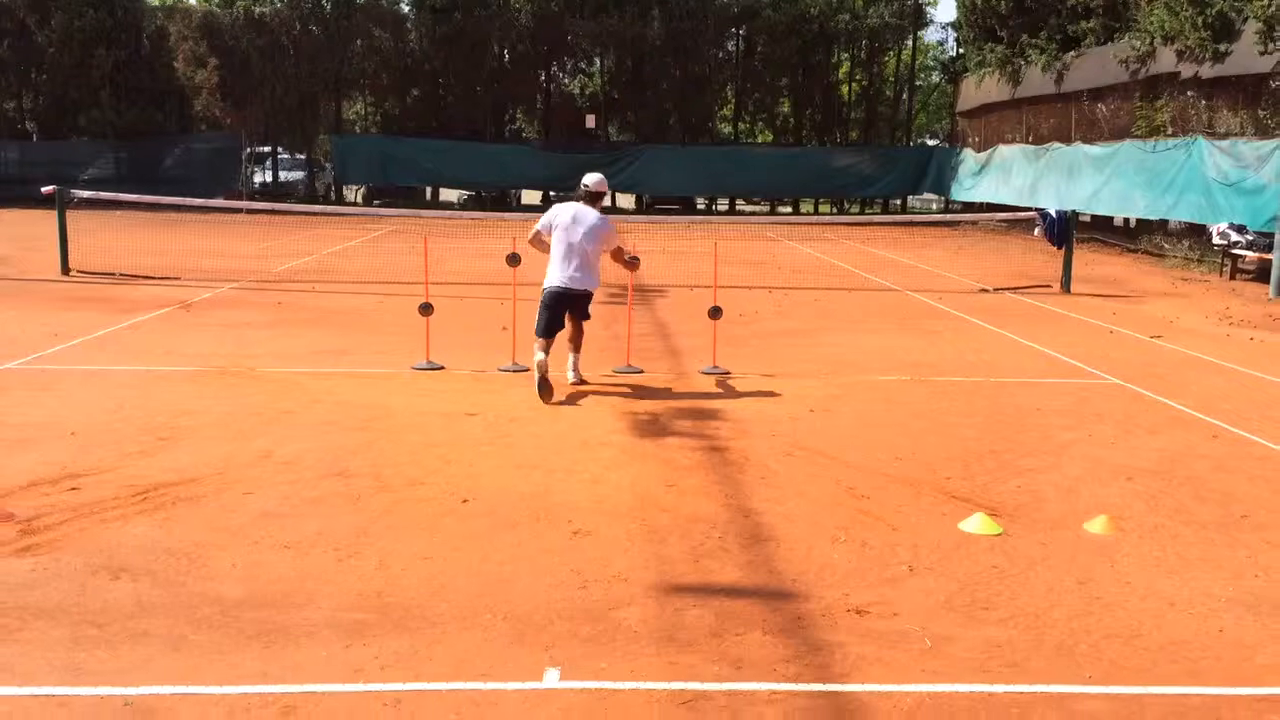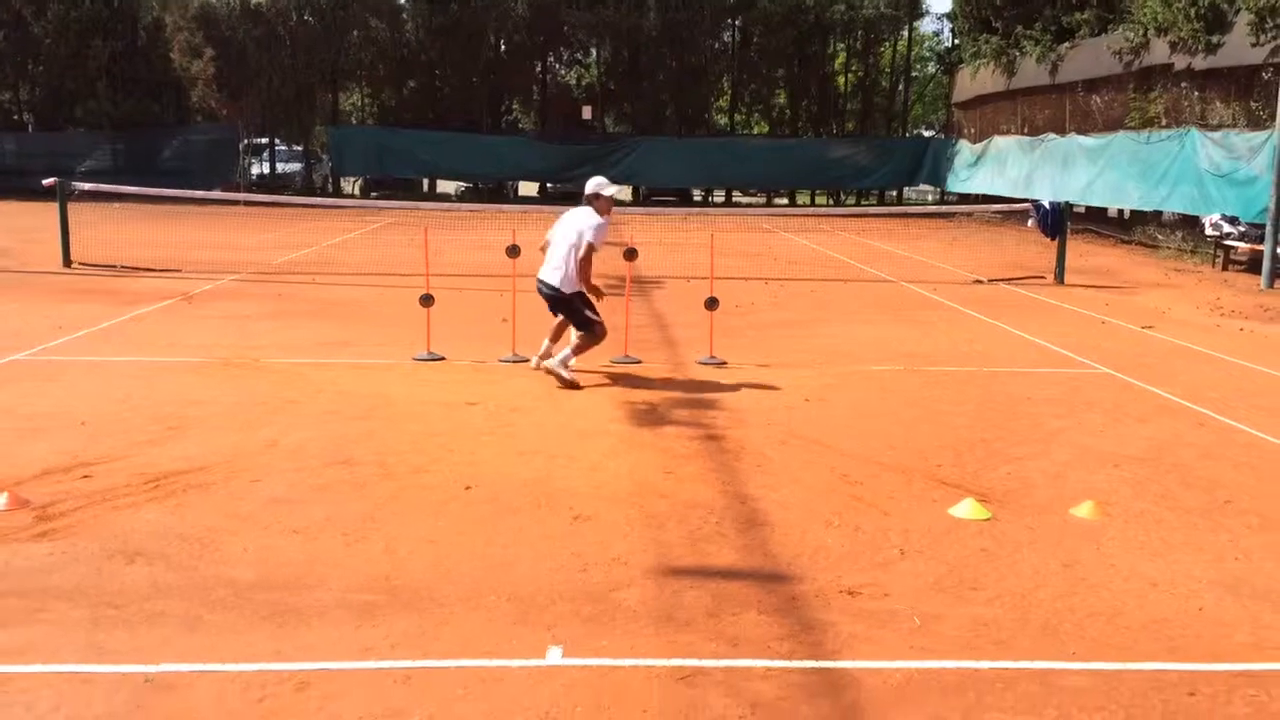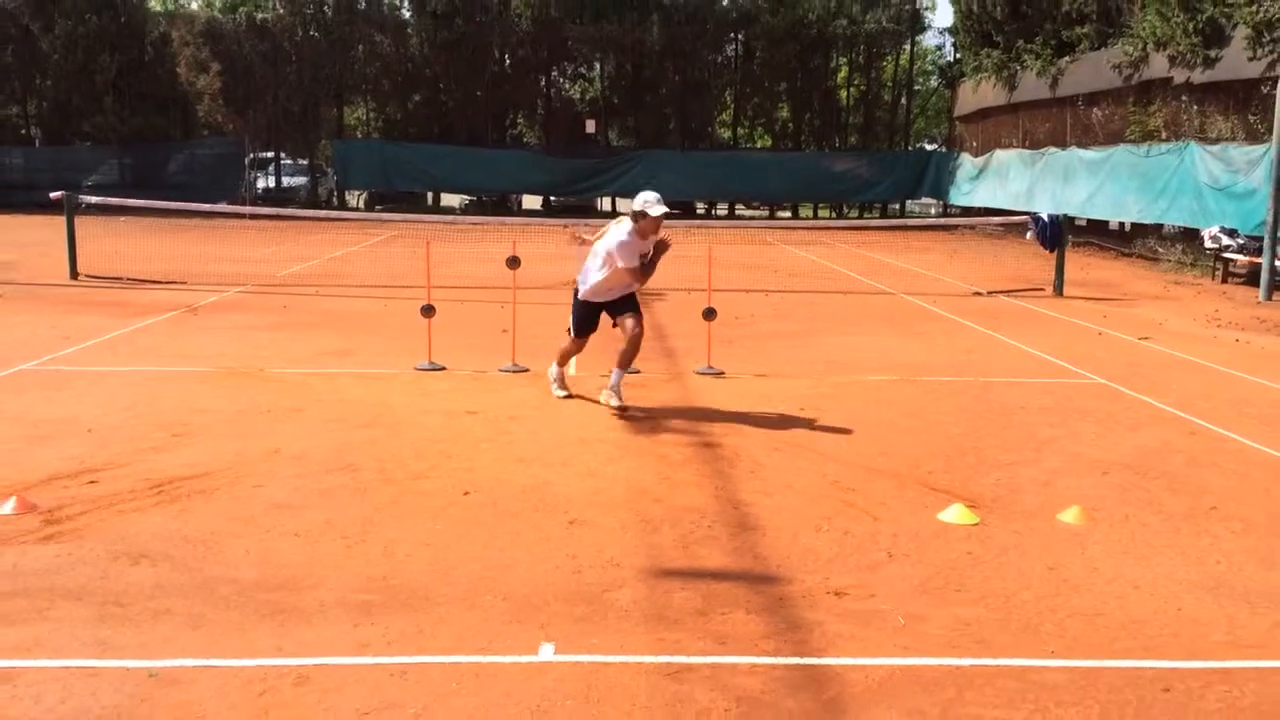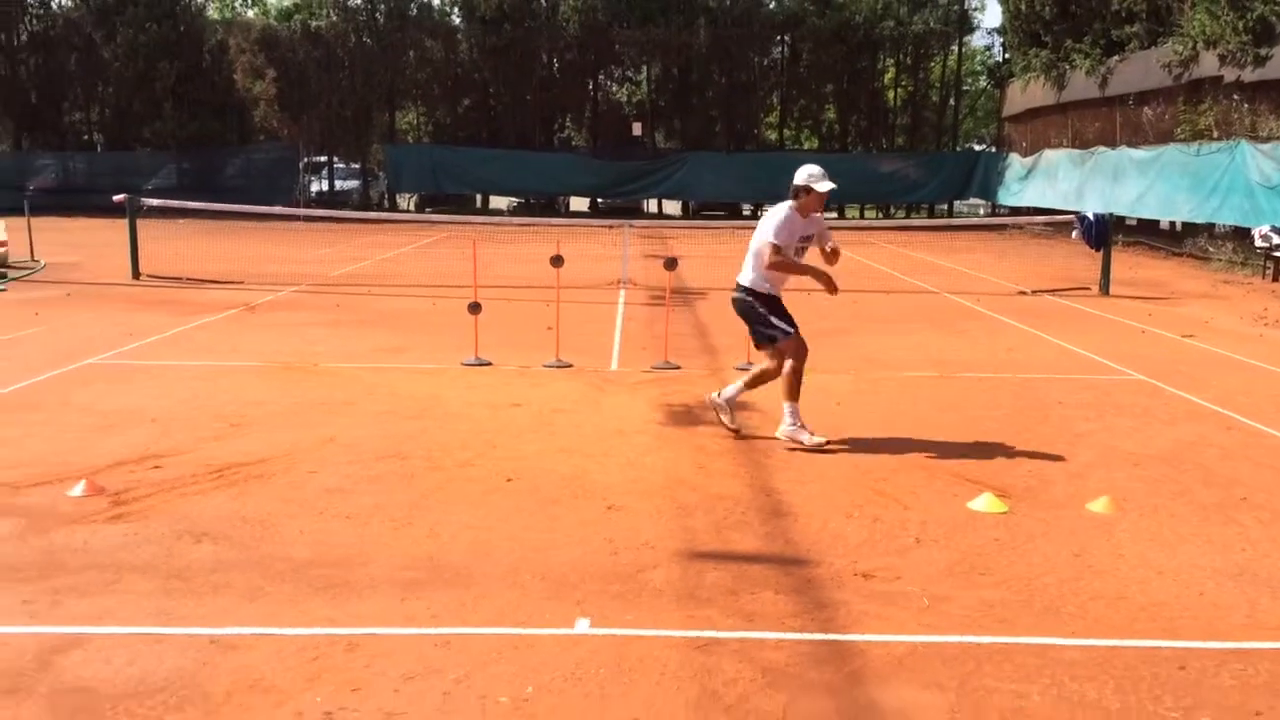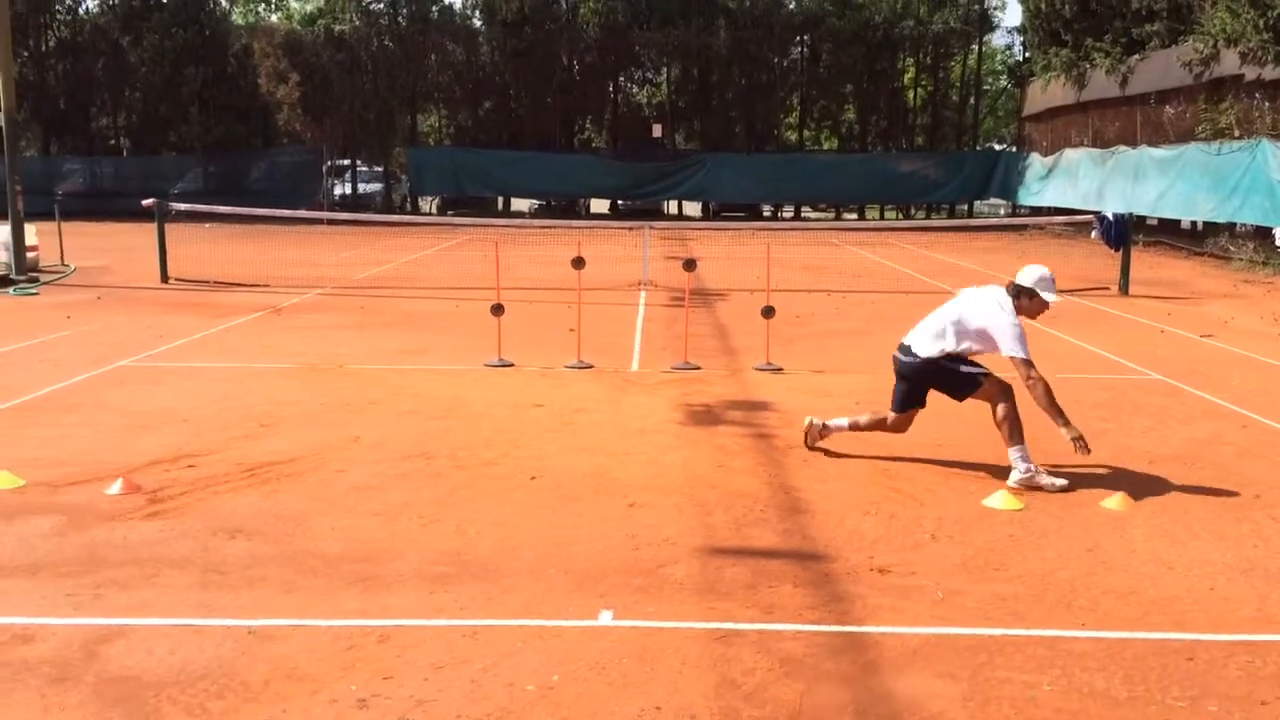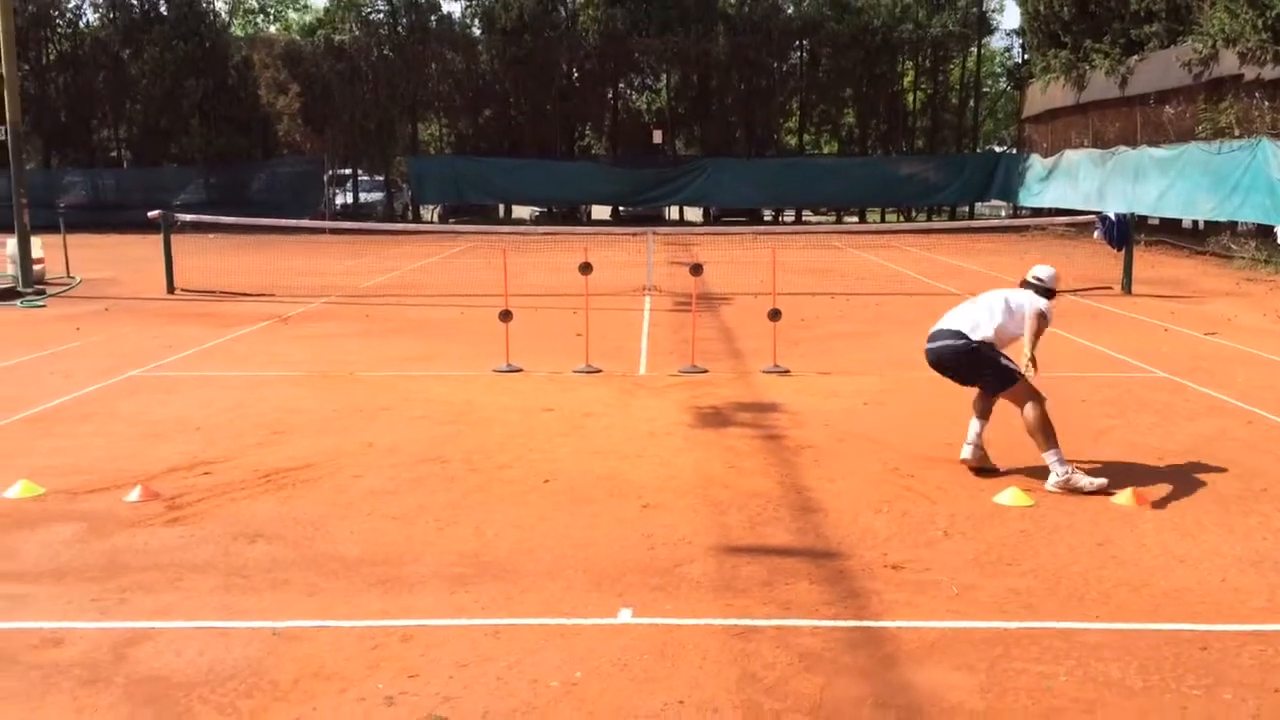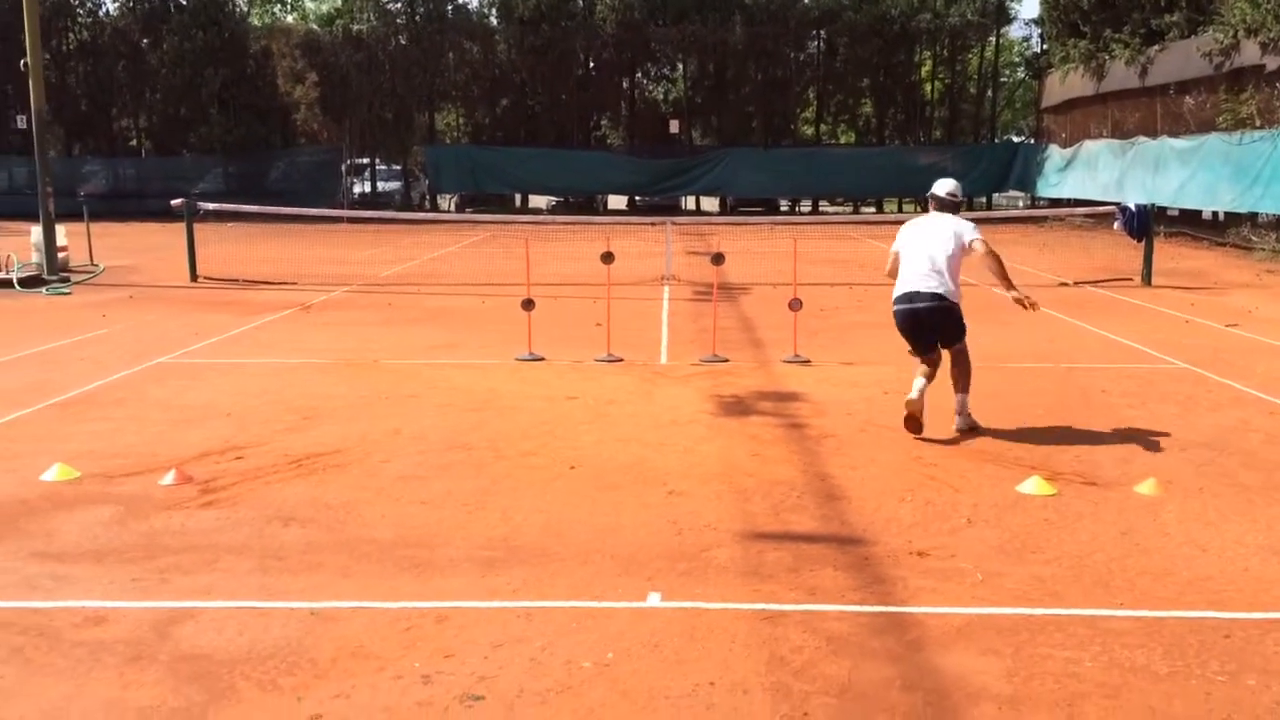
dt=0.4s
person 1, frame 1
left shoulder: (558, 210)
right shoulder: (603, 223)
left elbow: (533, 239)
right elbow: (617, 254)
right wrist: (629, 263)
left hip: (555, 285)
right hip: (584, 287)
left knee: (543, 340)
right knee: (575, 320)
left ankle: (541, 363)
right ankle: (573, 369)
person 1, frame 2
left shoulder: (569, 215)
right shoulder: (597, 223)
left elbow: (545, 246)
right elbow: (584, 258)
right wrist: (589, 285)
left hip: (545, 281)
right hip: (564, 287)
left knee: (568, 315)
right knee: (597, 331)
left ankle: (543, 357)
right ankle: (558, 362)
person 1, frame 3
left shoulder: (651, 232)
right shoulder: (623, 240)
right elbow: (639, 279)
left wrist: (595, 240)
right wrist: (658, 253)
left hip: (622, 292)
right hip: (591, 292)
left knee: (635, 333)
right knee: (577, 345)
left ankle: (612, 389)
right ankle: (556, 373)
person 1, frame 4
left shoulder: (814, 220)
right shoulder: (781, 216)
left elbow: (829, 253)
right elbow: (772, 261)
left wrist: (831, 253)
right wrist: (815, 272)
left hip: (767, 295)
right hip: (753, 293)
left knee: (777, 363)
right knee: (797, 350)
left ankle: (724, 398)
right ankle: (791, 424)
person 1, frame 5
left shoulder: (990, 294)
right shoulder: (1006, 321)
left elbow: (958, 319)
right elbow: (1032, 379)
right wrist: (1065, 426)
left hip: (909, 351)
right hip: (927, 358)
left knee: (895, 422)
right knee: (1002, 392)
left ankle: (822, 427)
right ankle: (1022, 469)
person 1, frame 6
left shoulder: (999, 296)
right shoulder: (1038, 303)
right elbow: (1034, 319)
left wrist: (1014, 380)
right wrist: (1028, 353)
left hip: (936, 344)
right hip: (963, 344)
left knee: (991, 388)
right knee: (1030, 399)
left ankle: (973, 447)
right ankle: (1060, 473)
person 1, frame 7
left shoulder: (909, 227)
right shoulder: (962, 226)
left elbow: (891, 270)
right elbow: (987, 254)
right wrist: (1011, 290)
left hip: (903, 302)
right hip: (938, 299)
left knee: (930, 360)
right knee: (958, 353)
left ankle: (916, 394)
right ankle: (962, 416)
